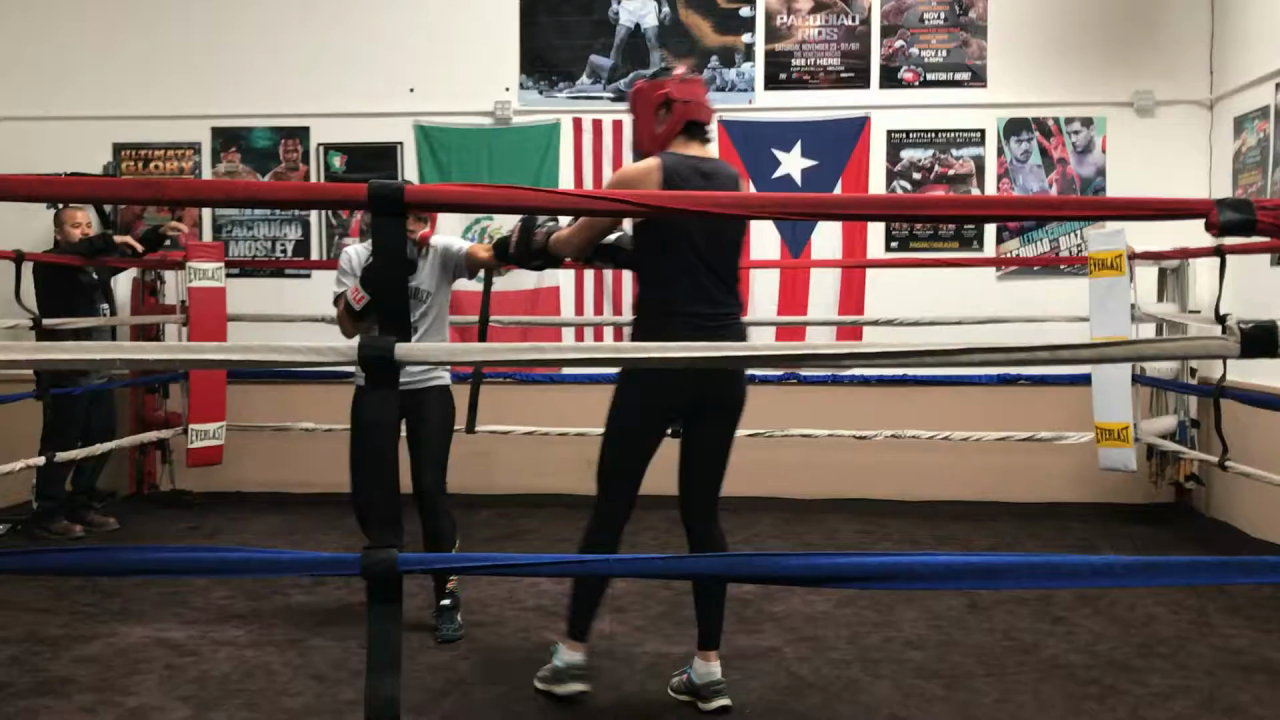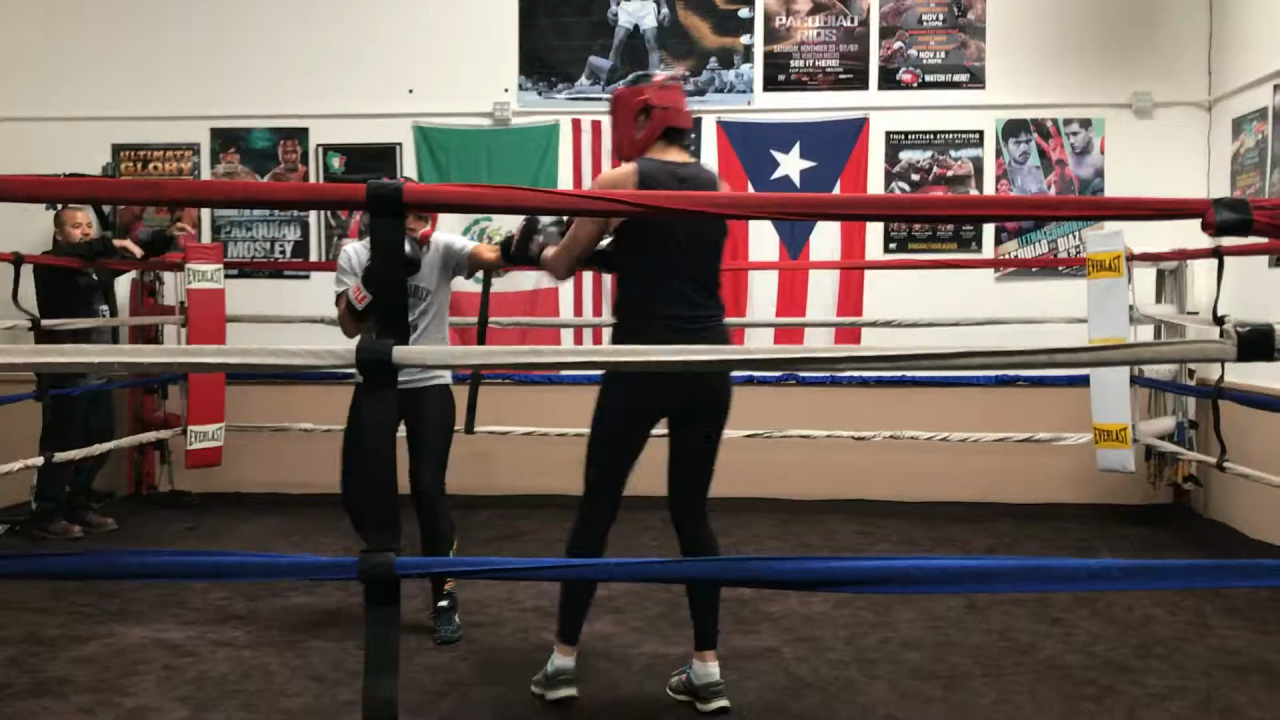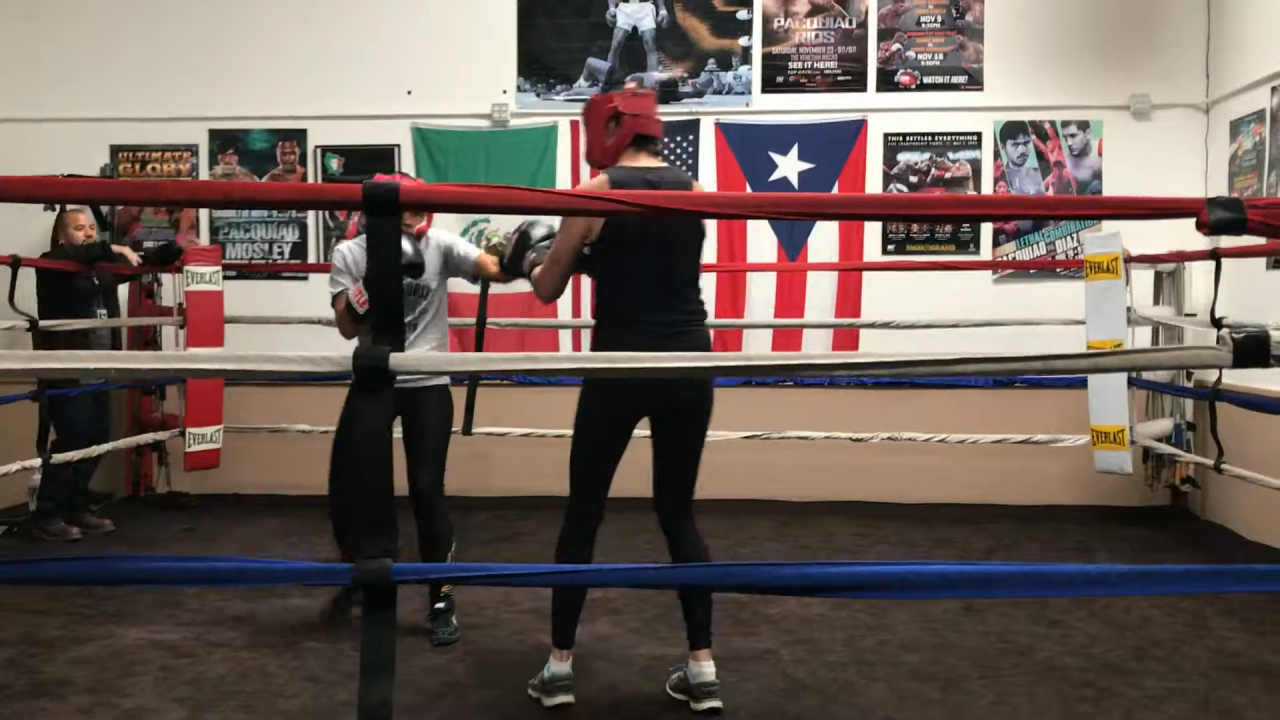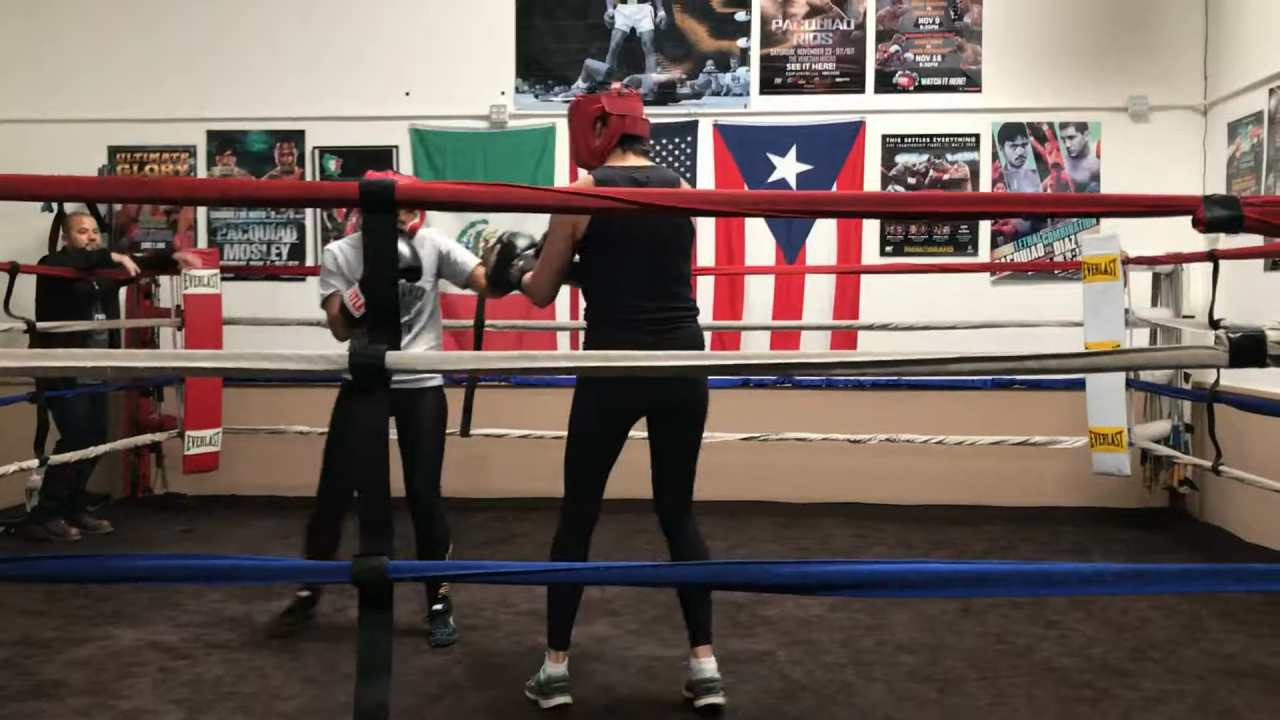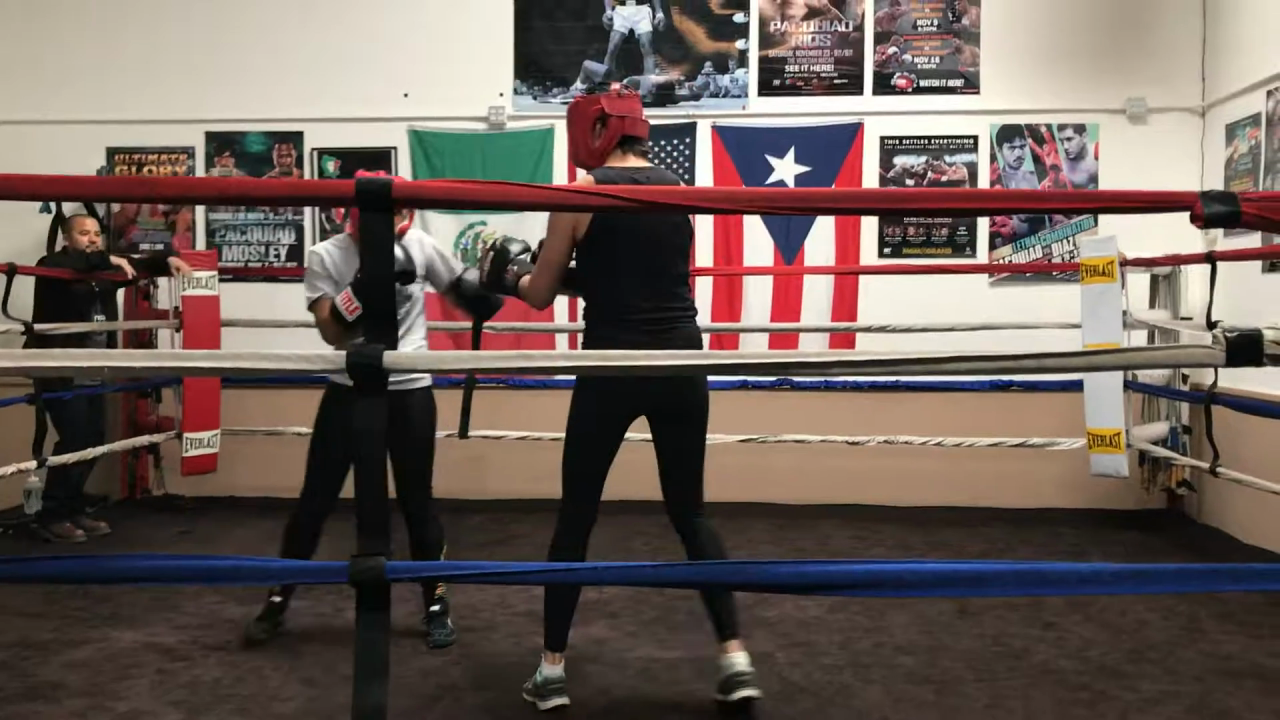
dt=0.1s
person 1, frame 1
left shoulder: (643, 175)
right shoulder: (735, 182)
left elbow: (569, 246)
left wrist: (536, 238)
right wrist: (625, 247)
left hip: (662, 362)
right hip: (724, 361)
left knee: (612, 508)
right knee: (702, 513)
left ankle: (571, 656)
right ankle: (708, 669)
person 1, frame 2
left shoulder: (621, 181)
right shoulder: (715, 187)
left elbow: (562, 263)
left wrist: (540, 251)
left hip: (643, 365)
right hip: (707, 363)
left knee: (596, 510)
right knee: (692, 514)
left ankle: (563, 661)
person 1, frame 3
left shoulder: (596, 191)
right shoulder: (692, 190)
left elbow: (548, 286)
left wrist: (526, 260)
left hip: (621, 367)
right hip: (688, 363)
left knee: (582, 514)
right knee: (678, 515)
left ankle: (560, 667)
right ankle: (702, 669)
person 1, frame 4
left shoulder: (583, 191)
right shoulder: (680, 190)
left elbow: (541, 292)
left wrist: (513, 270)
left hip: (616, 368)
left knee: (578, 516)
right knee: (678, 514)
left ankle: (556, 668)
right ankle: (704, 666)
person 1, frame 5
left shoulder: (582, 192)
right shoulder: (681, 193)
left elbow: (539, 293)
left wrist: (509, 275)
left hip: (613, 368)
right hip: (682, 364)
left knee: (575, 518)
right knee: (690, 514)
left ankle: (552, 670)
right ankle: (735, 660)
person 2, frame 1
left shoulder: (441, 251)
right shoulder: (354, 256)
left elbow: (486, 257)
right elbow: (348, 326)
right wrist: (374, 280)
left hip: (429, 387)
left knee: (429, 488)
right knee: (369, 489)
left ankle: (446, 595)
person 2, frame 2
left shoulder: (442, 248)
right shoulder: (353, 255)
left elbow: (490, 257)
right elbow: (350, 325)
left hip: (429, 386)
left knee: (428, 489)
right knee: (357, 488)
left ankle: (444, 597)
person 2, frame 3
left shoulder: (440, 244)
right shoulder: (348, 254)
left elbow: (493, 268)
right elbow: (348, 325)
right wrist: (368, 281)
left hip: (427, 387)
left knee: (426, 492)
right knee: (347, 486)
left ankle: (441, 599)
person 2, frame 4
left shoulder: (432, 244)
right shoulder: (340, 253)
left elbow: (481, 279)
right elbow: (341, 329)
left hip: (420, 388)
right hip: (361, 387)
left knee: (424, 494)
right knee: (334, 491)
left ankle: (438, 600)
right ankle: (307, 593)
person 2, frame 5
left shoulder: (420, 247)
right shoulder: (325, 256)
left elbow: (463, 291)
right elbow: (331, 331)
left wrist: (479, 297)
right wrist: (366, 286)
left hip: (409, 390)
right hip: (348, 391)
left knee: (415, 497)
right knee: (316, 495)
left ankle: (435, 602)
right ankle: (277, 602)
person 3, frame 1
left shoulder: (99, 260)
right shoulder: (50, 263)
left elbow: (135, 249)
right elbow: (74, 253)
left wrist: (160, 233)
right wrist: (110, 240)
left hip: (99, 371)
right hip: (65, 372)
left knee: (100, 440)
right knee: (61, 443)
left ankle: (81, 507)
right ankle: (47, 515)
person 3, frame 2
left shoulder: (101, 263)
right shoulder: (50, 263)
left elbow: (136, 253)
right elbow: (73, 256)
left wrist: (166, 235)
right wrist: (110, 245)
left hip: (98, 371)
right hip: (64, 372)
left knee: (98, 441)
right knee: (60, 444)
left ankle: (79, 507)
right ankle: (45, 516)
person 3, frame 3
left shoulder: (101, 265)
right shoulder: (52, 264)
left elbow: (136, 261)
right elbow: (71, 258)
right wrist: (110, 250)
left knee: (94, 442)
right knee: (71, 442)
left ankle: (75, 509)
right ankle: (47, 516)
person 3, frame 4
left shoulder: (106, 270)
right shoulder: (55, 267)
left elbow: (148, 261)
right elbow: (72, 264)
left wrist: (174, 257)
right wrist: (109, 257)
left hip: (97, 374)
right hip: (67, 375)
left knee: (89, 442)
right knee: (78, 443)
left ankle: (75, 510)
right ankle: (45, 515)
person 3, frame 5
left shoulder: (104, 270)
right shoulder: (51, 266)
left elbow: (138, 265)
right elbow: (64, 267)
left wrist: (167, 260)
right wrist: (106, 259)
left hip: (93, 375)
right hip: (60, 375)
left knee: (89, 444)
right knee: (73, 442)
left ankle: (73, 510)
right ankle: (52, 517)
